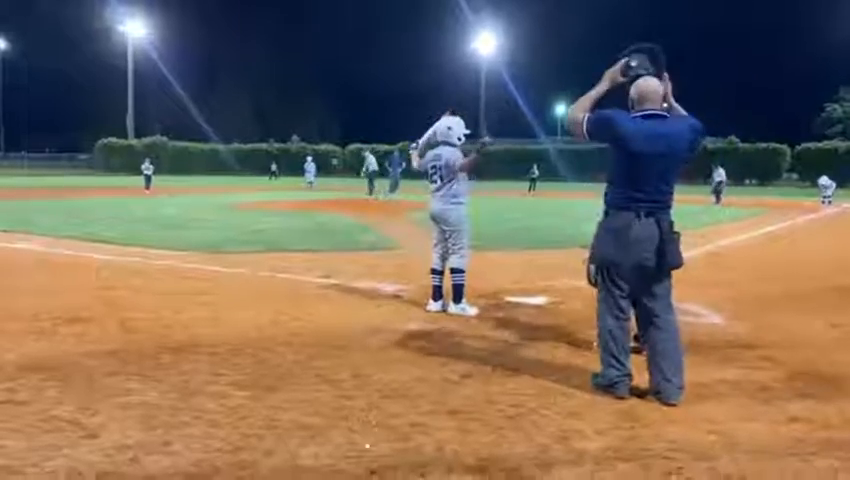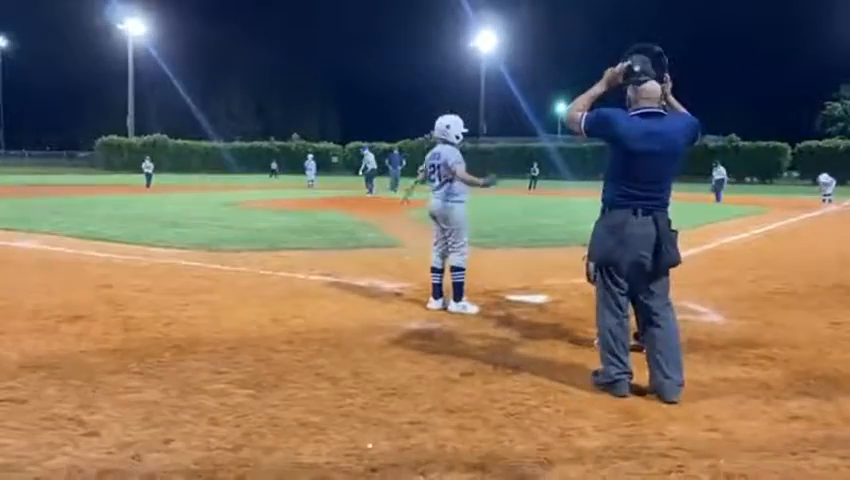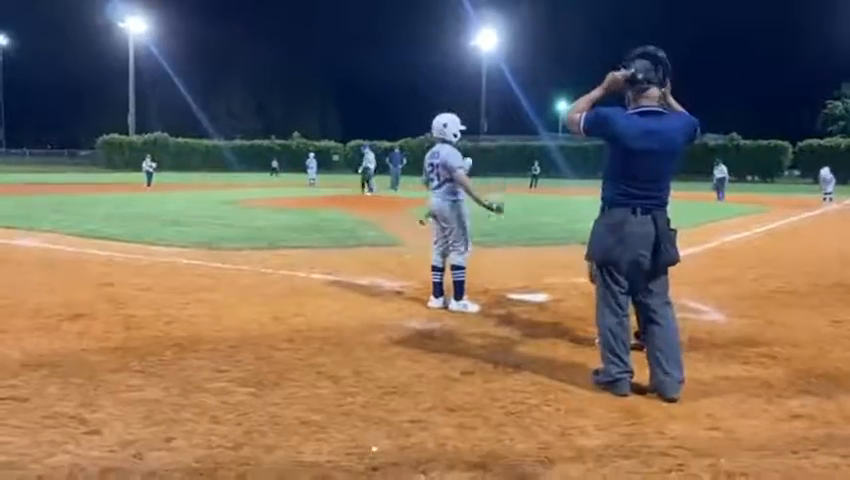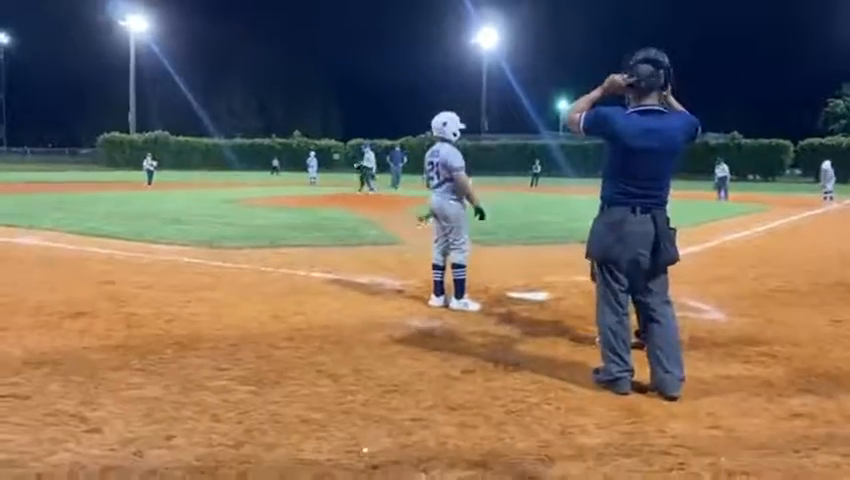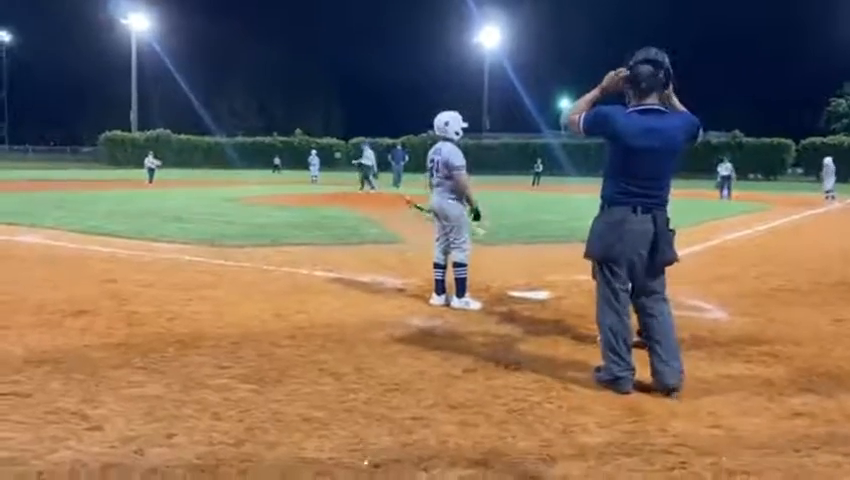
dt=0.2s
person 1, frame 1
left shoulder: (618, 123)
right shoulder: (684, 130)
left elbow: (574, 117)
left wrist: (605, 84)
right wrist: (671, 100)
left hip: (620, 227)
right hip: (659, 229)
left knee: (614, 306)
right knee: (659, 308)
left ankle: (616, 379)
right ankle: (669, 385)
person 1, frame 2
left shoulder: (615, 122)
right shoulder: (680, 128)
left elbow: (572, 116)
left wrist: (604, 84)
right wrist: (668, 97)
left hip: (618, 225)
right hip: (657, 227)
left knee: (613, 303)
right knee: (658, 306)
left ankle: (616, 377)
right ankle: (668, 383)
person 1, frame 3
left shoulder: (614, 120)
right shoulder: (679, 126)
left elbow: (571, 117)
left wrist: (604, 88)
right wrist: (667, 97)
left hip: (617, 224)
right hip: (655, 226)
left knee: (613, 302)
right knee: (658, 304)
left ankle: (617, 375)
right ankle: (669, 381)
person 1, frame 4
left shoulder: (614, 119)
right shoulder: (679, 125)
left elbow: (571, 118)
left wrist: (603, 90)
right wrist: (668, 98)
left hip: (616, 223)
right hip: (655, 225)
left knee: (613, 301)
right knee: (657, 303)
left ankle: (618, 374)
right ankle: (669, 380)
person 1, frame 5
left shoulder: (614, 118)
right shoulder: (680, 125)
left elbow: (570, 118)
left wrist: (603, 88)
right wrist: (671, 99)
left hip: (616, 223)
right hip: (655, 224)
left knee: (613, 300)
right knee: (654, 299)
left ankle: (619, 374)
right ankle: (668, 373)
person 2, frame 1
left shoulder: (432, 154)
right shoulder: (452, 153)
left elbow: (416, 166)
right elbow: (462, 166)
left wrist: (415, 151)
right wrist: (477, 153)
left hip: (436, 206)
right hip: (453, 207)
left knee: (439, 251)
right knee: (458, 253)
left ankle: (436, 300)
right ankle: (457, 303)
person 2, frame 2
left shoulder: (432, 154)
right shoulder: (451, 152)
left elbow: (420, 177)
right elbow: (460, 175)
left wrist: (418, 179)
right wrist: (481, 182)
left hip: (434, 205)
right hip: (452, 205)
left knee: (440, 250)
right knee: (458, 251)
left ankle: (436, 298)
right ankle: (458, 301)
person 2, frame 3
left shoulder: (430, 154)
right shoulder: (451, 153)
left elbow: (426, 182)
right elbow: (462, 181)
right wrist: (484, 203)
left hip: (435, 203)
right hip: (451, 204)
left knee: (439, 248)
right knee: (459, 249)
left ankle: (437, 297)
right ankle: (458, 300)
person 2, frame 4
left shoulder: (430, 152)
right shoulder: (451, 152)
right elbow: (462, 183)
right wrist: (477, 204)
left hip: (435, 202)
right hip: (451, 203)
left knee: (440, 247)
right knee: (459, 248)
left ankle: (437, 295)
right ankle: (459, 299)
person 2, frame 5
left shoulder: (433, 151)
right shoulder: (453, 151)
right elbow: (461, 183)
right wrist: (473, 205)
left hip: (437, 201)
right hip: (452, 203)
left knee: (442, 246)
right knee: (460, 247)
left ankle: (439, 294)
right ankle: (460, 297)
